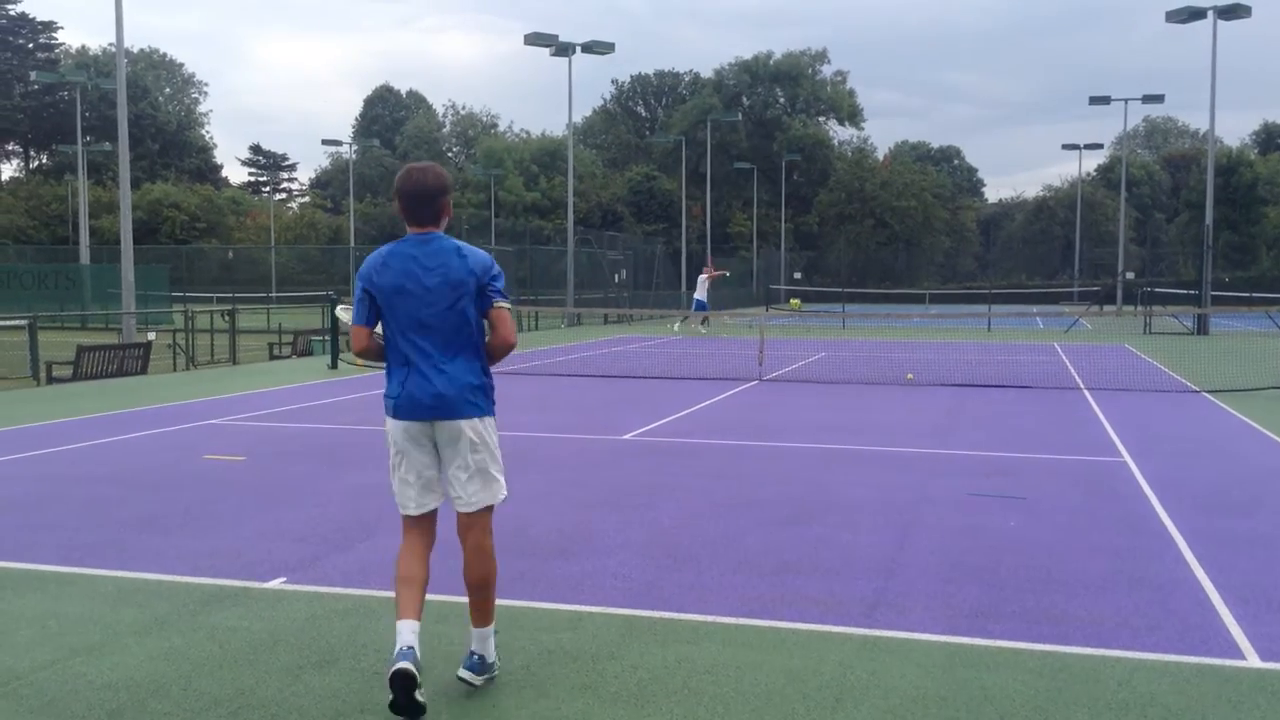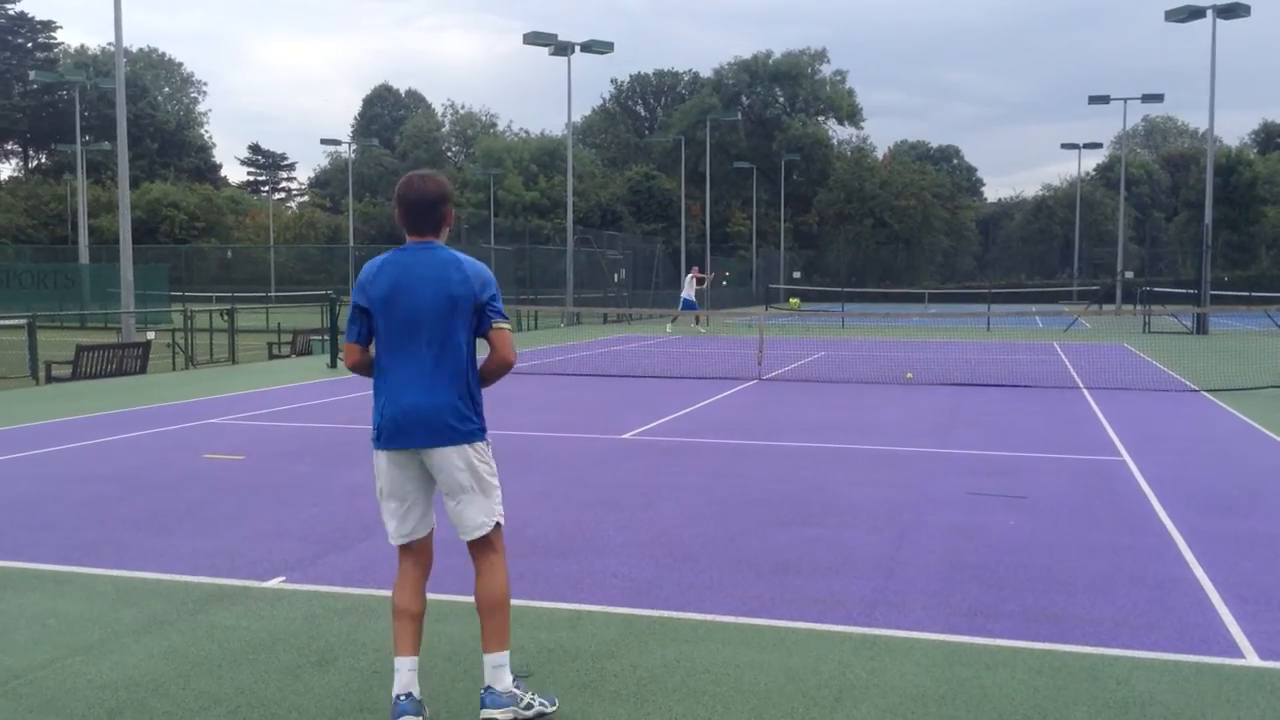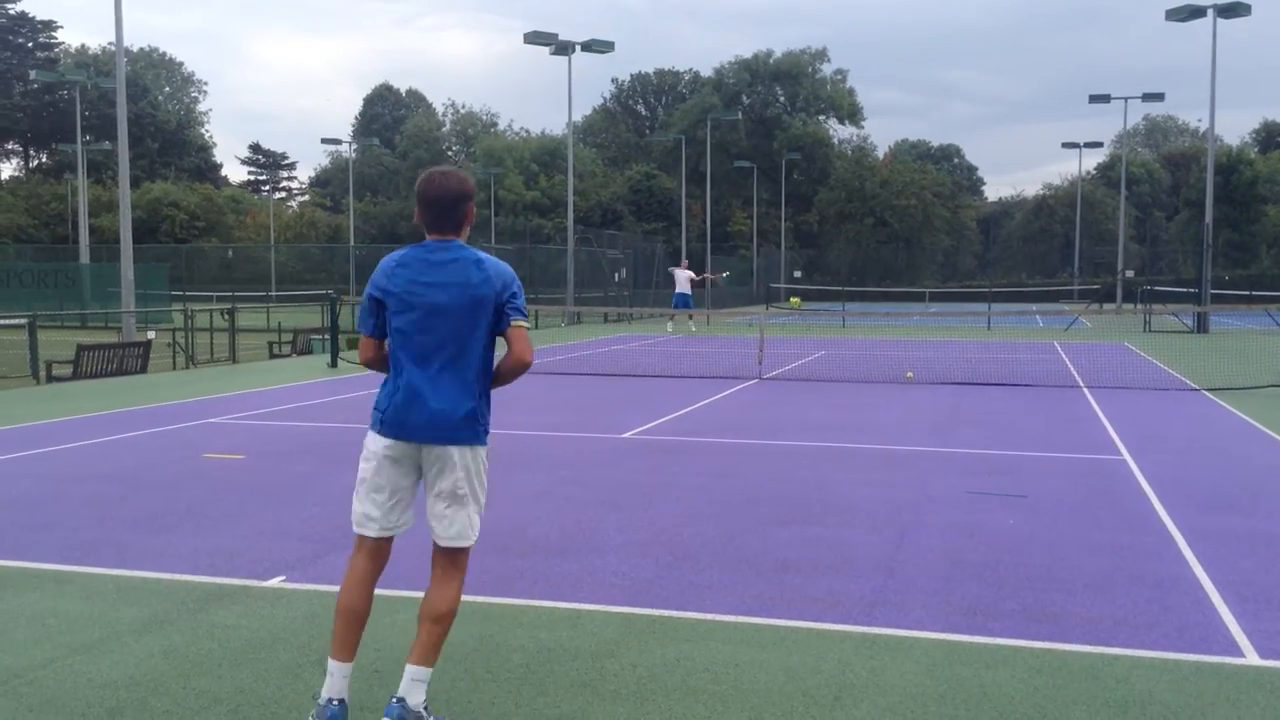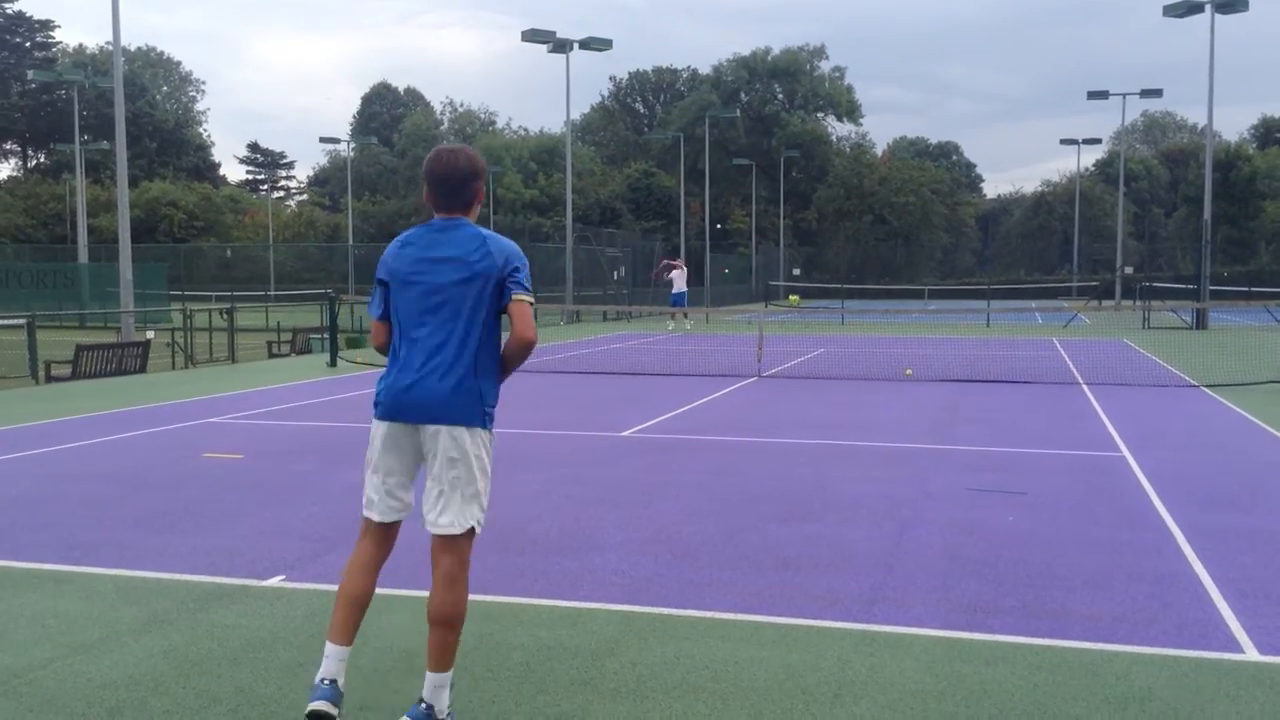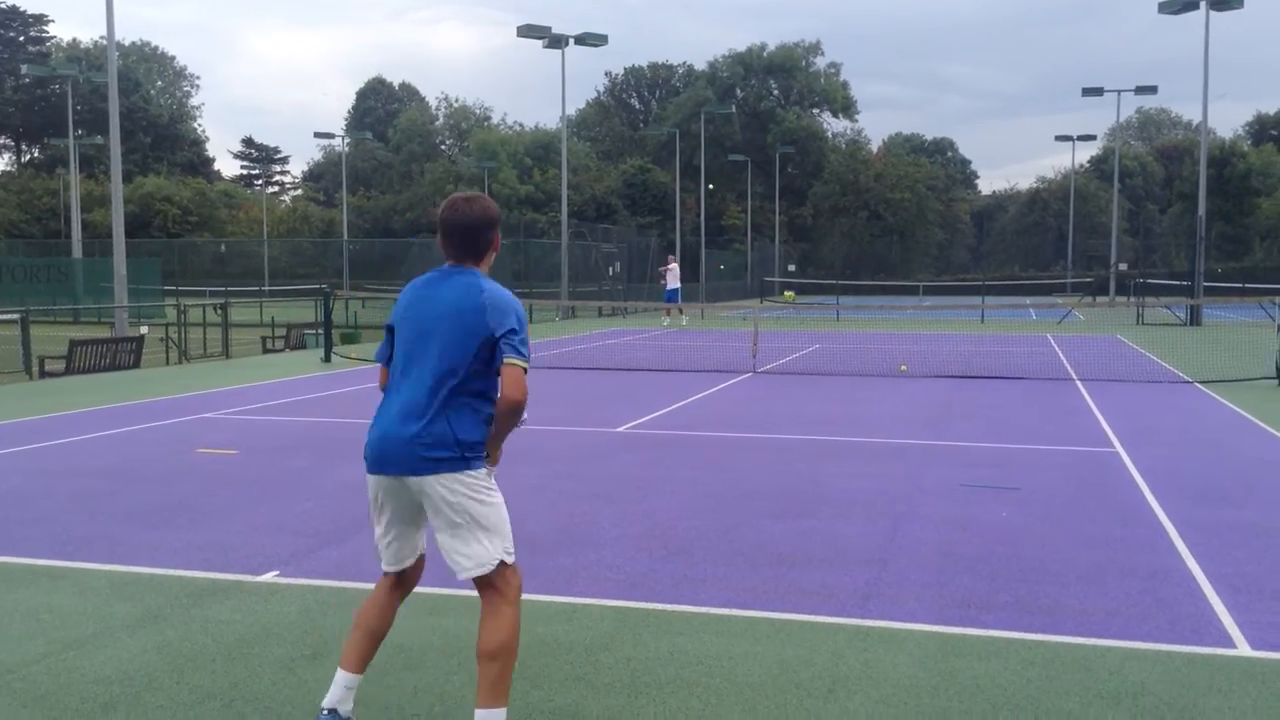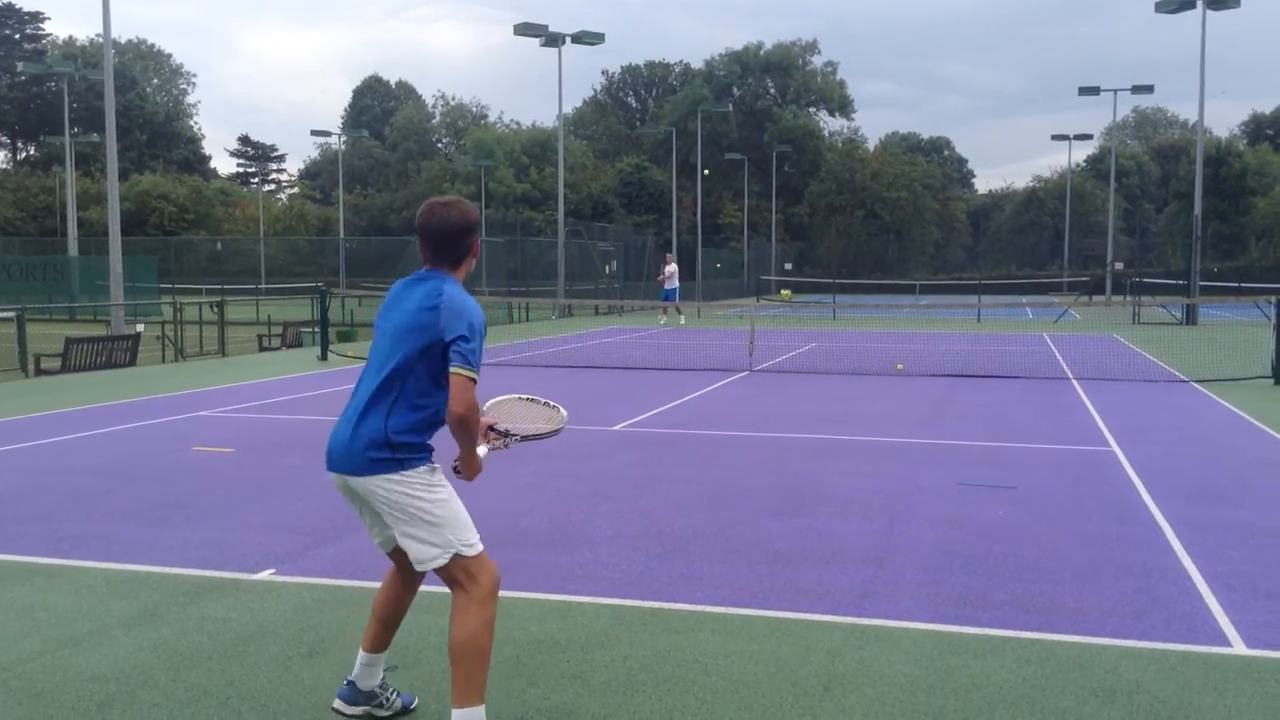
dt=0.2s
person 1, frame 1
left shoulder: (376, 266)
right shoulder: (477, 263)
left elbow: (361, 344)
right elbow: (505, 339)
left hip: (406, 411)
right hip: (465, 409)
left knee: (417, 533)
right knee: (476, 528)
left ankle: (405, 654)
right ankle: (482, 652)
person 1, frame 2
left shoulder: (372, 275)
right shoulder: (476, 276)
left elbow: (354, 359)
right elbow: (504, 356)
left hip: (394, 433)
right hip: (456, 432)
left knee: (412, 560)
right knee: (488, 552)
person 1, frame 3
left shoulder: (390, 270)
right shoulder: (497, 275)
left elbow: (369, 355)
right elbow: (522, 358)
left hip: (394, 426)
right hip: (459, 432)
left knee: (367, 558)
right knee: (450, 564)
person 1, frame 4
left shoulder: (397, 251)
right shoulder: (503, 253)
left elbow: (380, 339)
right elbow: (523, 336)
right wrist: (493, 374)
left hip: (396, 406)
right hip: (459, 414)
left knee: (373, 539)
right knee: (451, 556)
person 1, frame 5
left shoulder: (411, 295)
right shoulder: (501, 305)
right elbow: (514, 397)
right wrist: (493, 445)
left hip: (385, 455)
right hip: (448, 462)
left knee: (396, 580)
right knee: (502, 590)
person 1, frame 6
left shoulder: (400, 293)
right shoulder: (463, 310)
right elbow: (459, 406)
left wrist: (467, 420)
right wrist: (470, 457)
left hip: (347, 455)
right hip: (389, 461)
left knee: (411, 562)
right knee: (478, 582)
